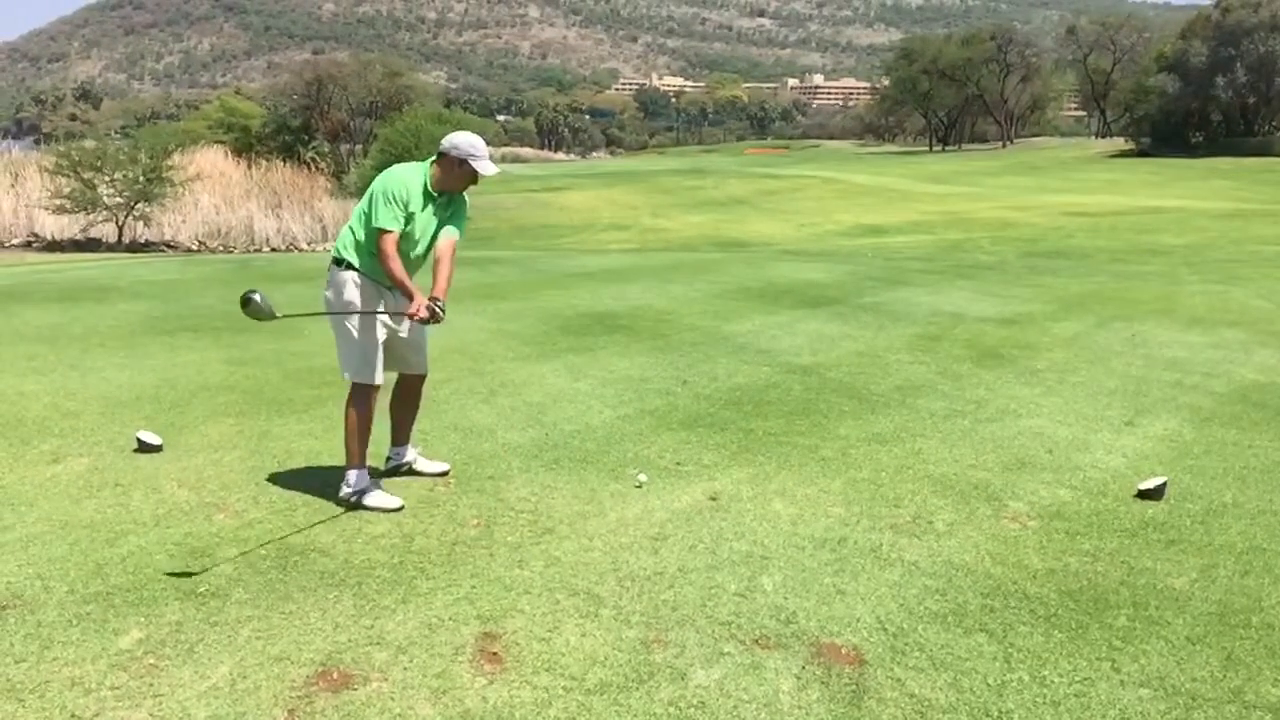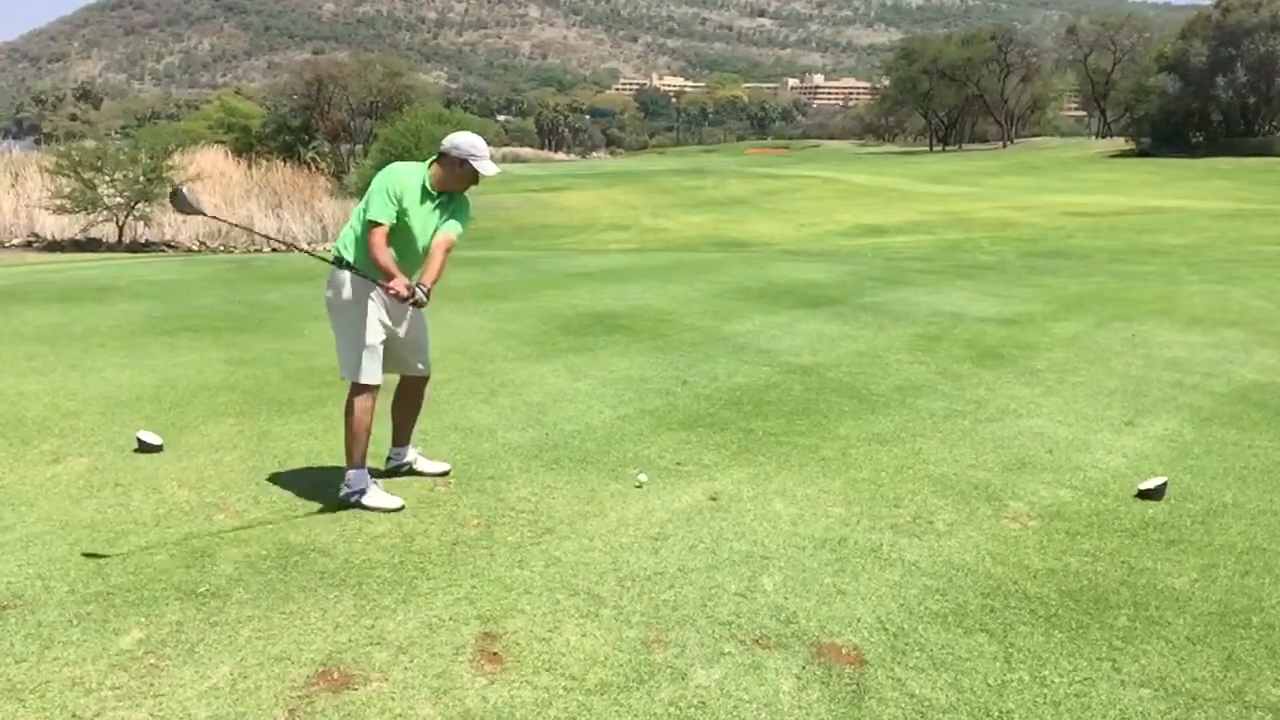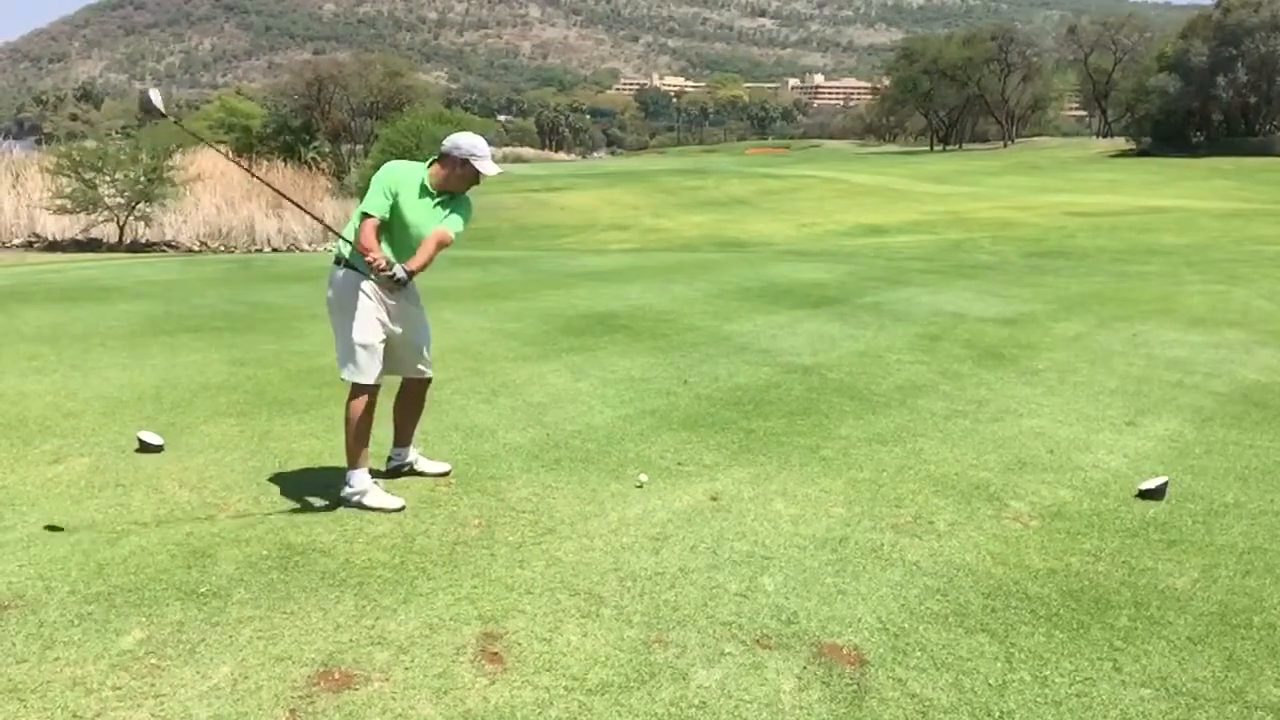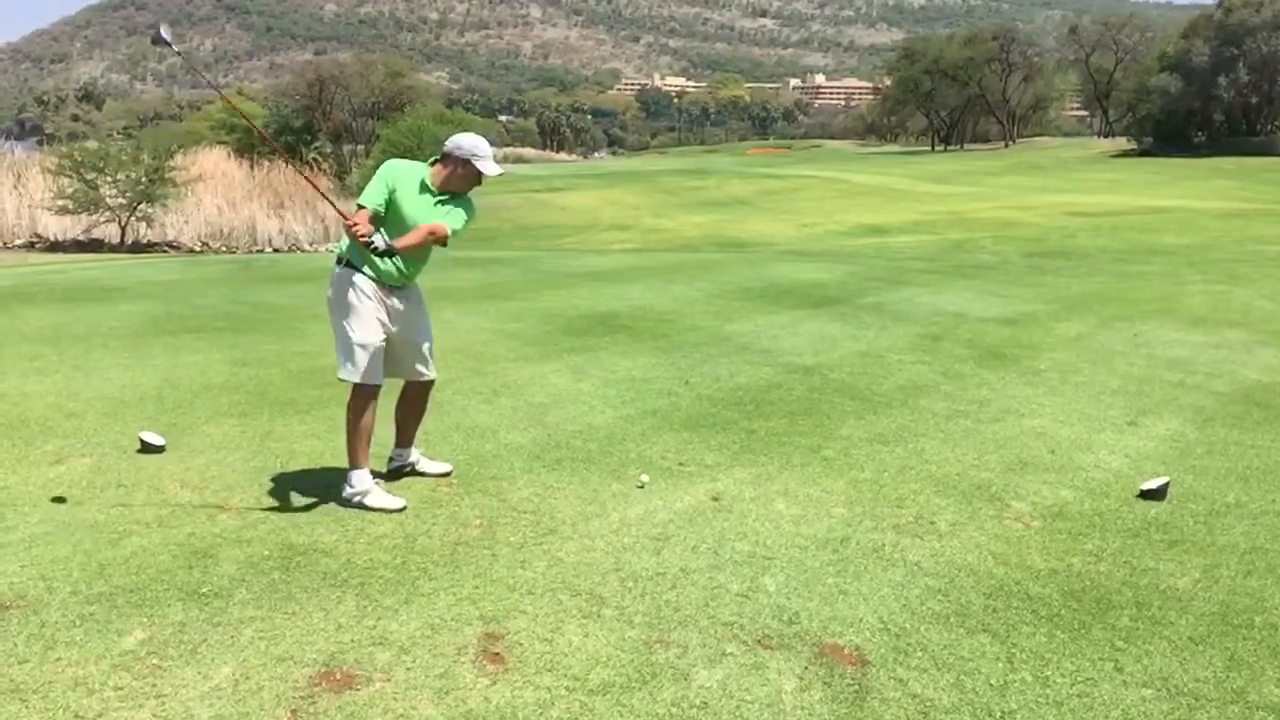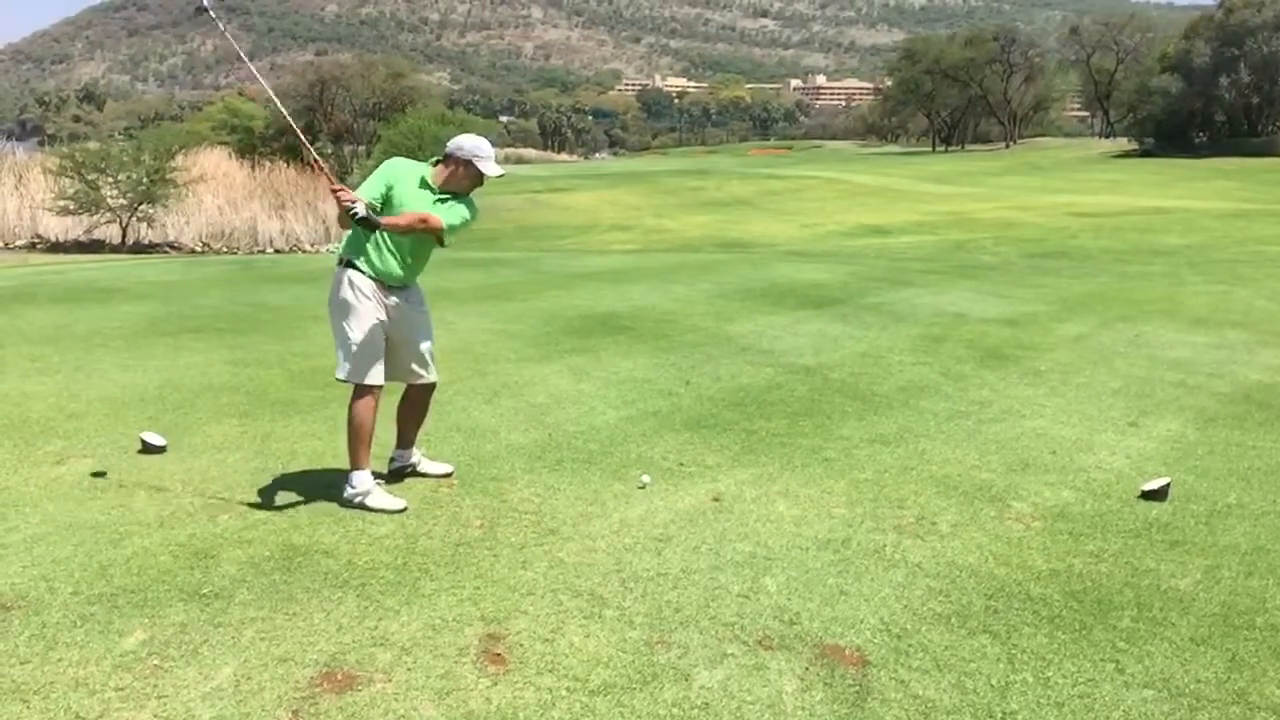
dt=0.3s
person 1, frame 1
left shoulder: (456, 203)
right shoulder: (398, 181)
left elbow: (444, 252)
right elbow: (386, 250)
left wrist: (436, 300)
right wrist: (414, 294)
left hip: (396, 290)
right hip: (356, 281)
left knee: (414, 371)
right knee: (366, 380)
left ankle: (401, 455)
right ankle: (355, 480)
person 1, frame 2
left shoulder: (458, 204)
right shoulder: (396, 177)
left elbow: (440, 248)
right elbow: (376, 241)
left wrist: (423, 287)
right wrist: (396, 278)
left hip: (400, 289)
right hip: (357, 281)
left knee: (417, 372)
right knee: (366, 381)
left ankle: (401, 455)
right ankle: (355, 481)
person 1, frame 3
left shoulder: (459, 206)
right shoulder: (396, 174)
left elbow: (436, 242)
right elbow: (365, 231)
left wrist: (405, 269)
right wrist: (375, 258)
left hip: (401, 290)
right hip: (358, 281)
left knee: (419, 374)
right knee: (366, 381)
left ankle: (401, 456)
right ankle: (356, 481)
person 1, frame 4
left shoulder: (461, 206)
right shoulder: (397, 171)
left elbow: (430, 232)
right elbow: (359, 221)
left wrist: (391, 247)
right wrist: (362, 230)
left hip: (403, 289)
right hip: (360, 281)
left knee: (422, 376)
right knee: (367, 382)
left ankle: (403, 456)
right ankle: (357, 481)
person 1, frame 5
left shoulder: (462, 208)
right shoulder: (398, 169)
left elbow: (422, 222)
right elbow: (346, 219)
left wrist: (374, 220)
right wrist: (348, 206)
left hip: (404, 292)
right hip: (360, 282)
left knee: (423, 379)
right knee: (368, 383)
left ankle: (404, 457)
right ankle: (359, 482)
